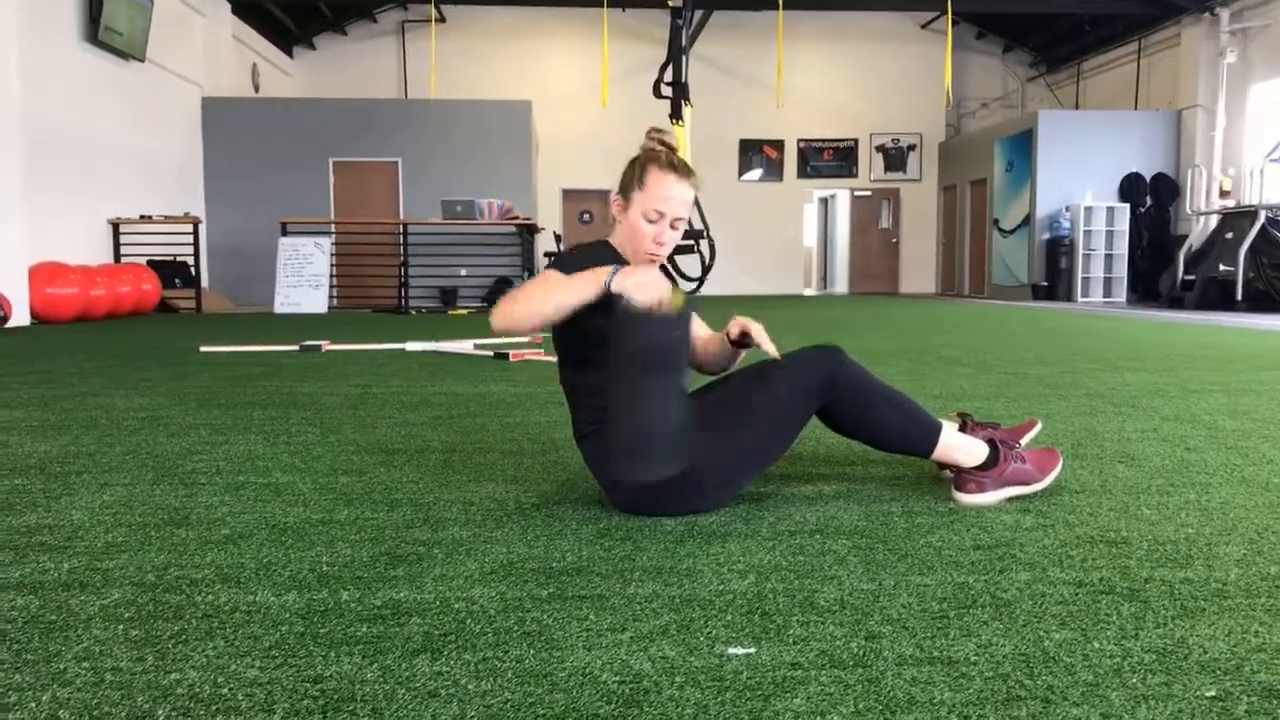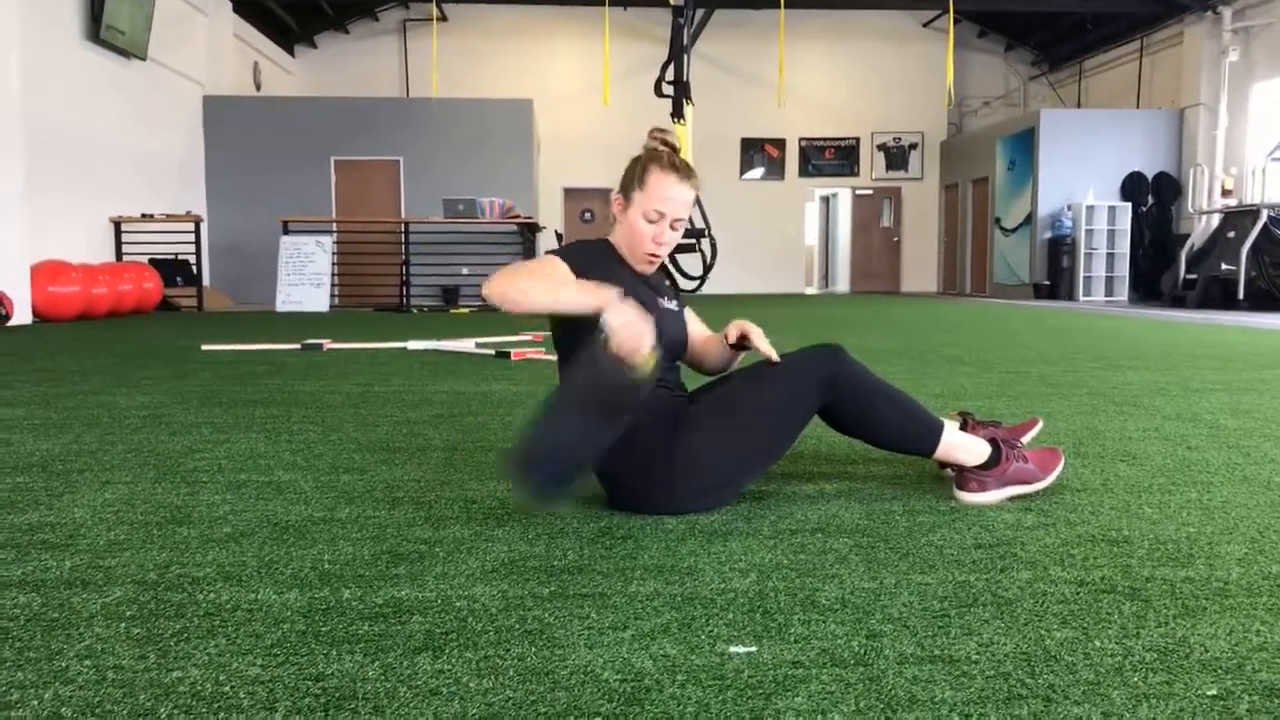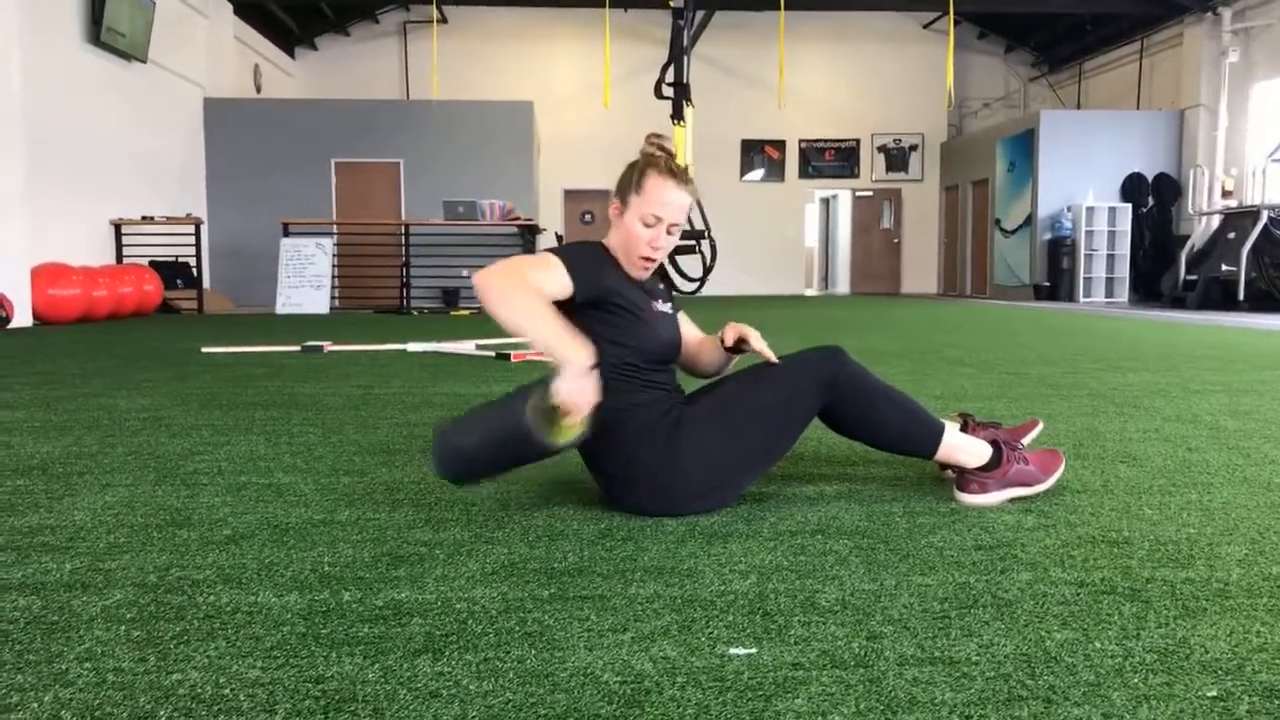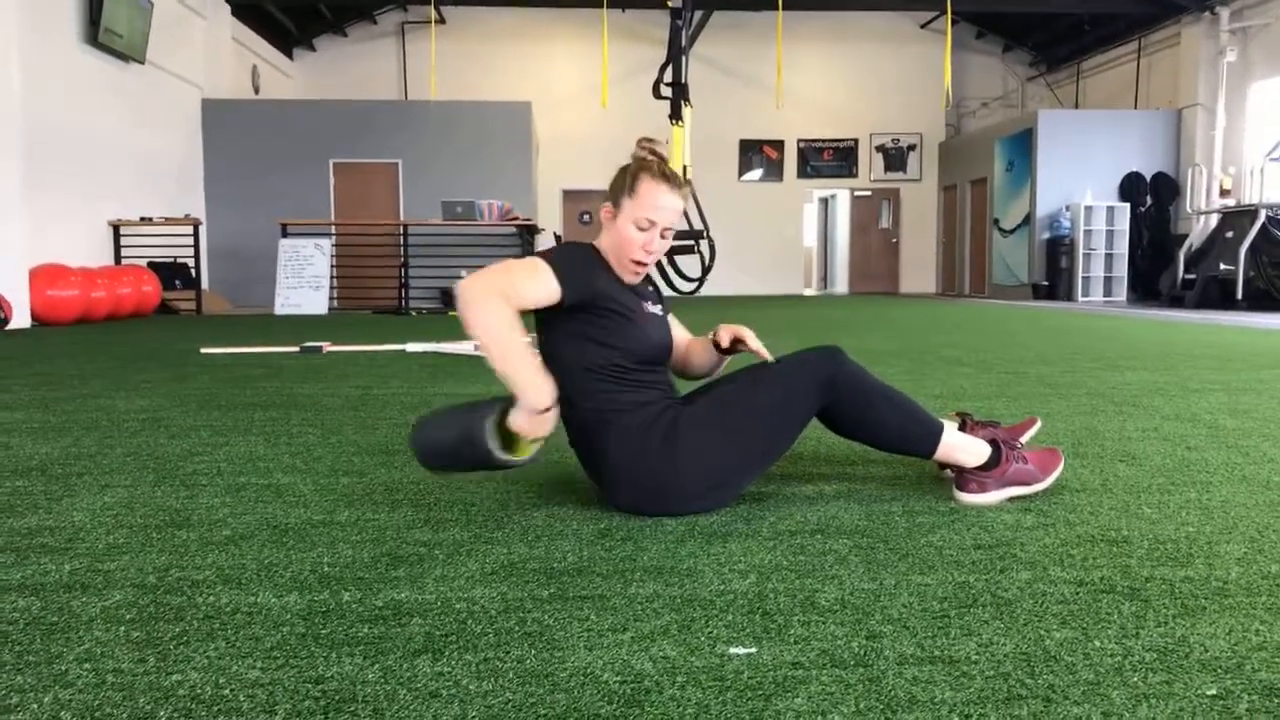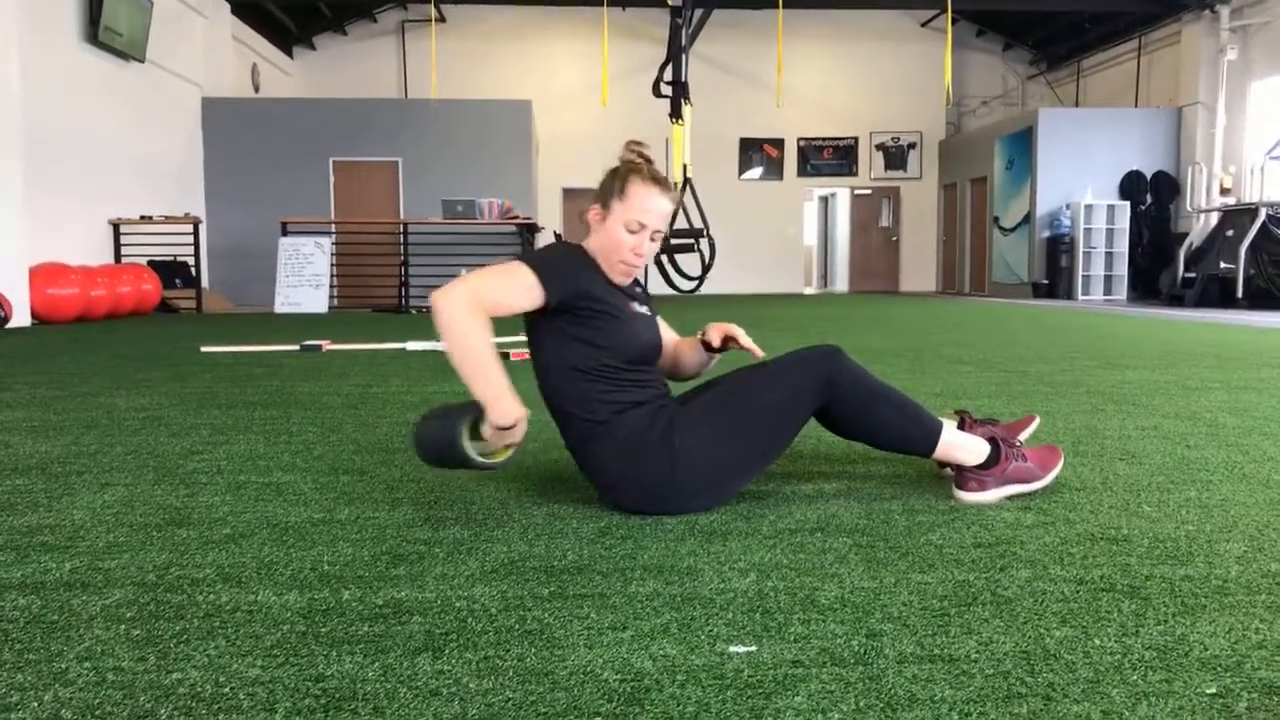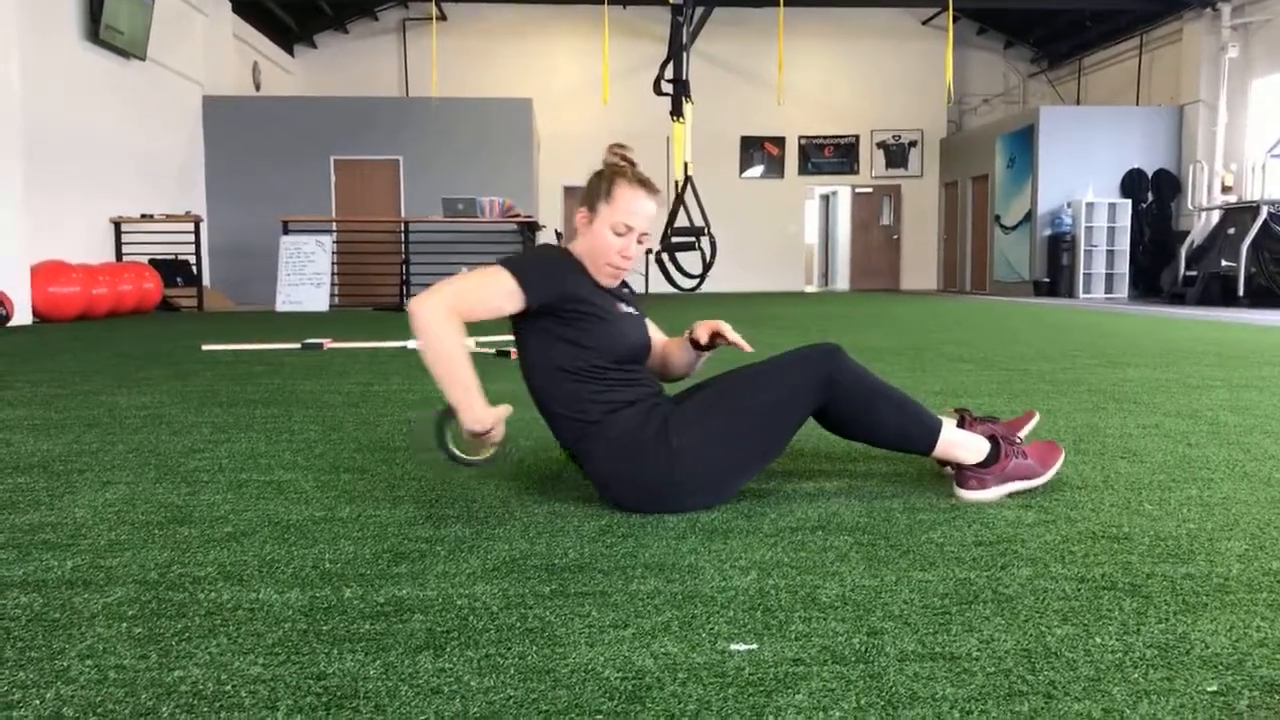
dt=0.1s
person 1, frame 1
left shoulder: (656, 280)
right shoulder: (591, 266)
left elbow: (708, 359)
right elbow: (506, 316)
left wrist: (732, 337)
right wrist: (608, 278)
left hip: (668, 442)
right hip: (651, 473)
left knee: (815, 370)
right knee: (823, 370)
left ankle: (961, 438)
right ankle: (980, 462)
person 1, frame 2
left shoulder: (655, 280)
right shoulder: (591, 263)
left elbow: (706, 359)
right elbow: (503, 288)
left wrist: (732, 339)
right wrist: (608, 304)
left hip: (673, 442)
right hip: (653, 469)
left knee: (822, 369)
right knee: (826, 369)
left ankle: (965, 437)
right ankle: (983, 462)
person 1, frame 3
left shoulder: (649, 284)
right shoulder: (585, 266)
left elbow: (700, 362)
right elbow: (493, 282)
left wrist: (727, 342)
right wrist: (574, 358)
left hip: (668, 443)
right hip: (650, 470)
left knee: (821, 373)
right knee: (827, 370)
left ankle: (964, 440)
right ankle: (983, 464)
person 1, frame 4
left shoulder: (637, 286)
right shoulder: (578, 267)
left elbow: (688, 361)
right elbow: (478, 290)
left wrist: (720, 343)
right wrist: (539, 393)
left hip: (667, 442)
right hip: (652, 468)
left knee: (818, 374)
right knee: (826, 370)
left ankle: (964, 439)
right ankle: (982, 461)
person 1, frame 5
left shoulder: (623, 287)
right shoulder: (564, 269)
left elbow: (676, 363)
right elbow: (453, 301)
left wrist: (708, 341)
right wrist: (503, 410)
left hip: (659, 440)
right hip: (649, 466)
left knee: (815, 376)
right knee: (823, 369)
left ankle: (962, 437)
right ankle: (980, 460)
person 1, frame 6
left shoulder: (609, 291)
right shoulder: (550, 272)
left elbow: (664, 364)
right elbow: (431, 307)
left wrist: (697, 340)
right wrist: (477, 416)
left hip: (657, 442)
right hip: (649, 464)
left knee: (817, 369)
right knee: (824, 368)
left ankle: (962, 435)
right ankle: (978, 460)
